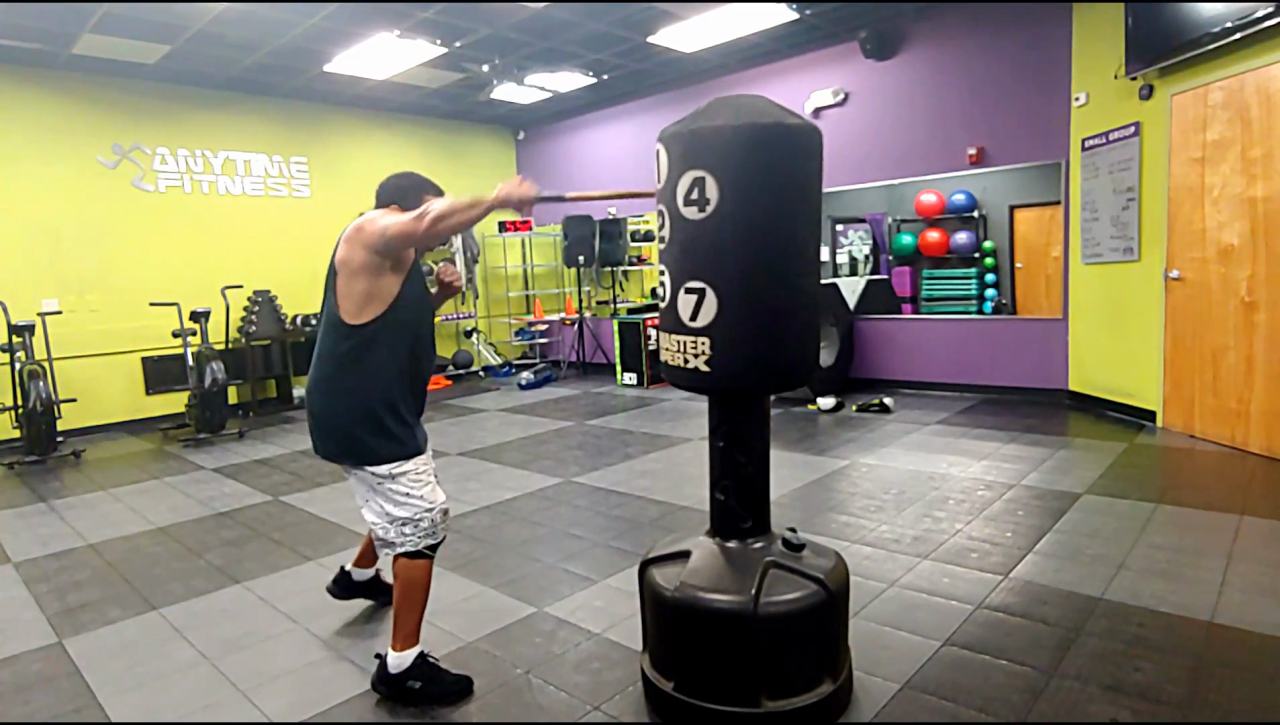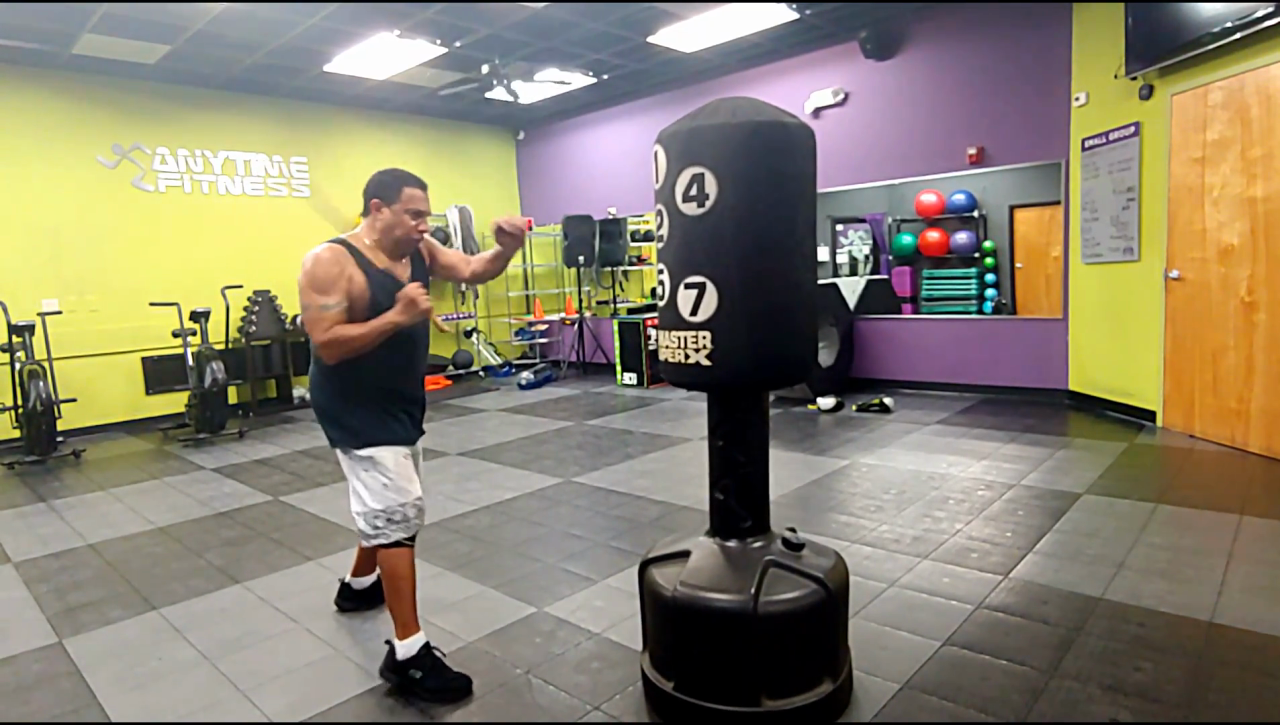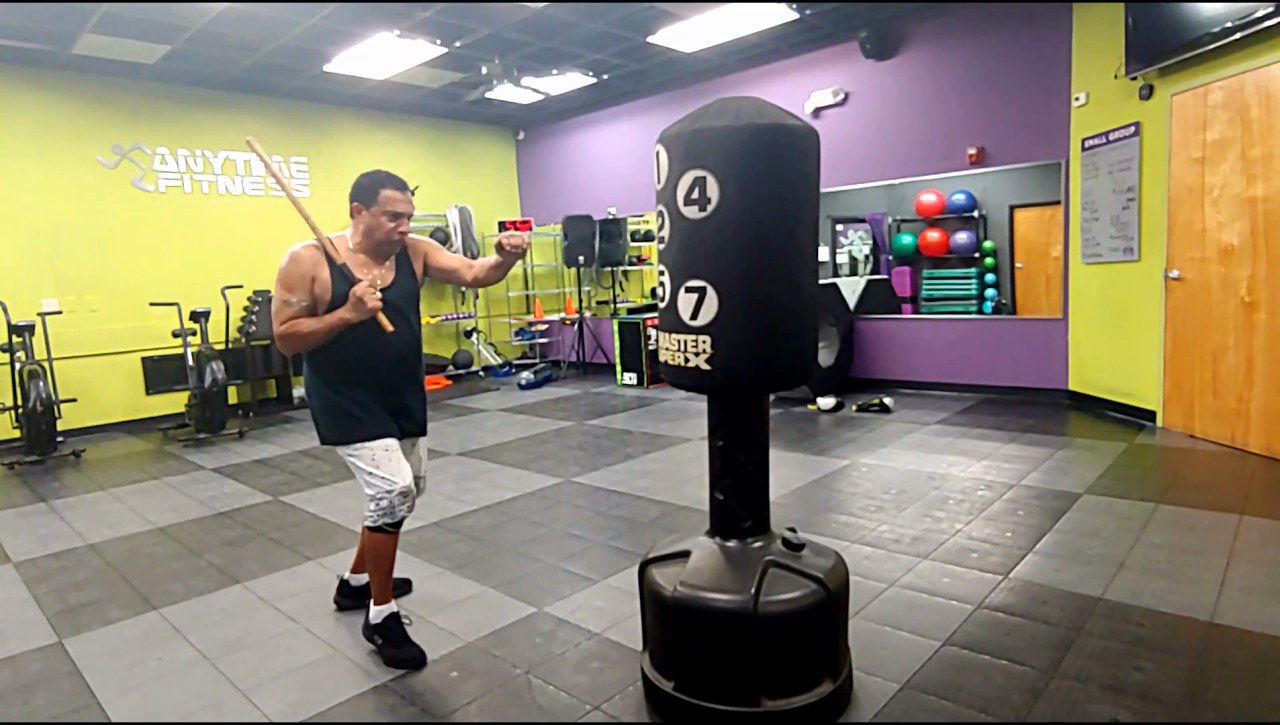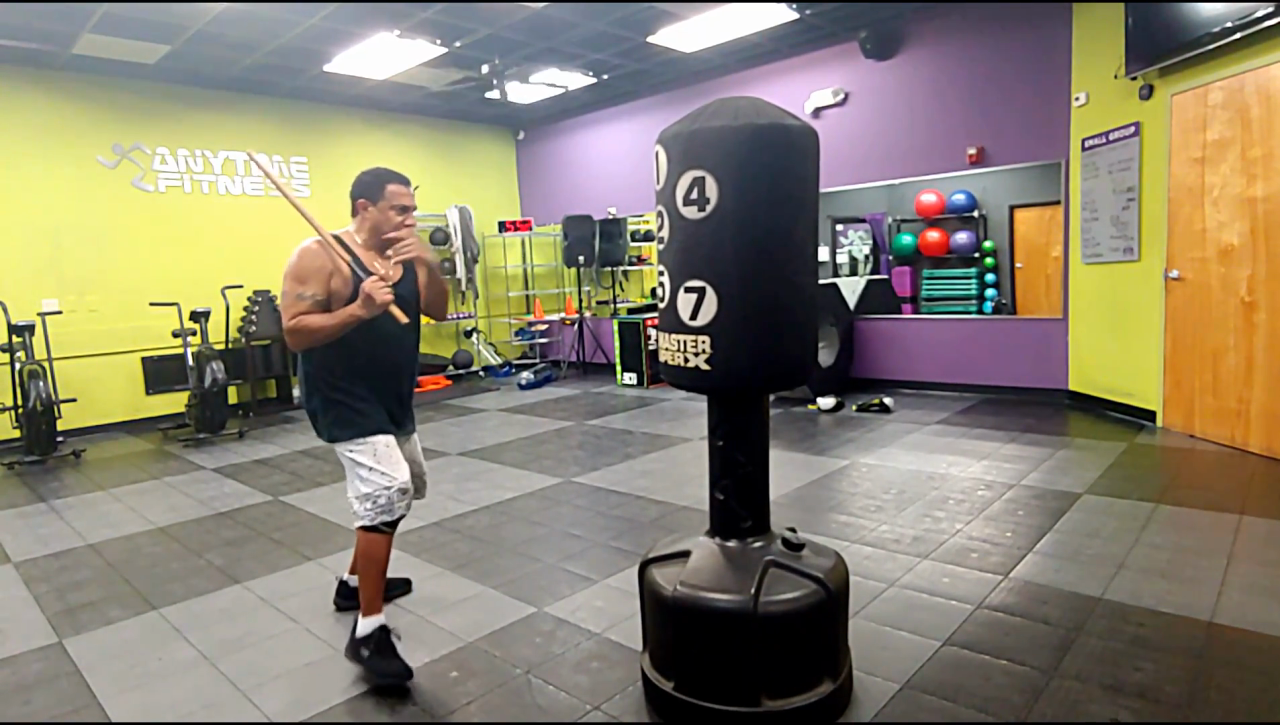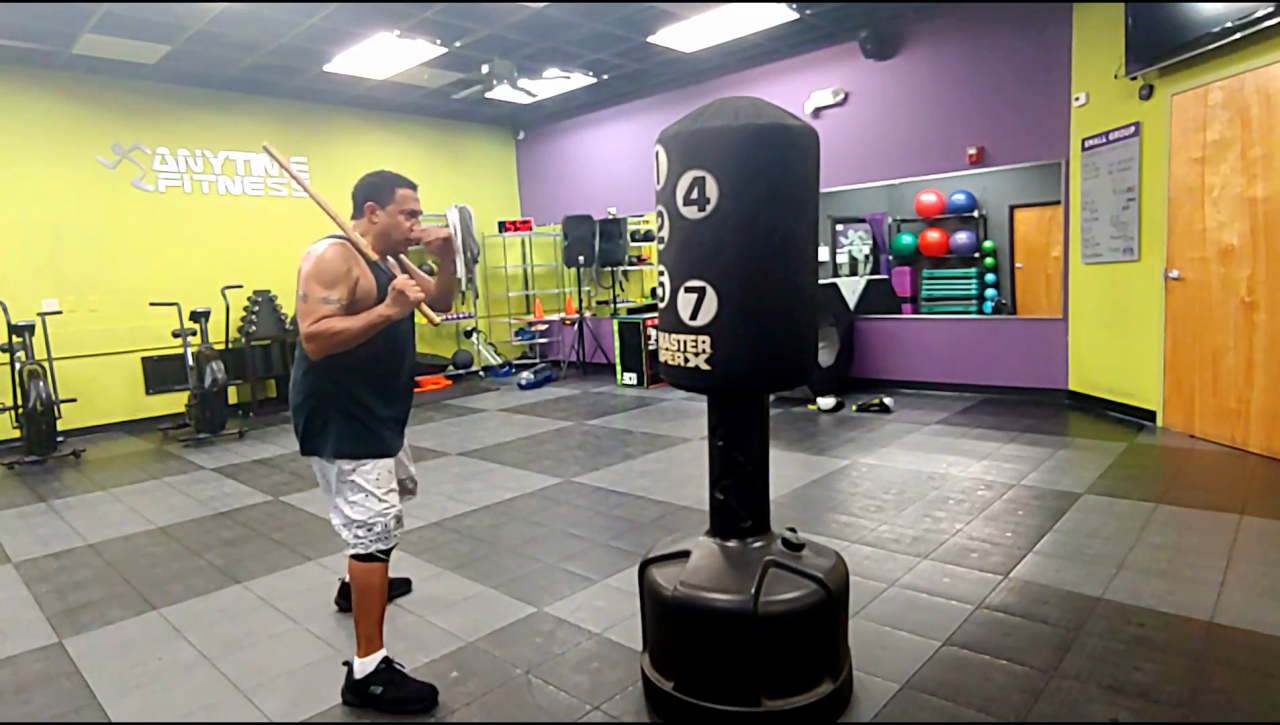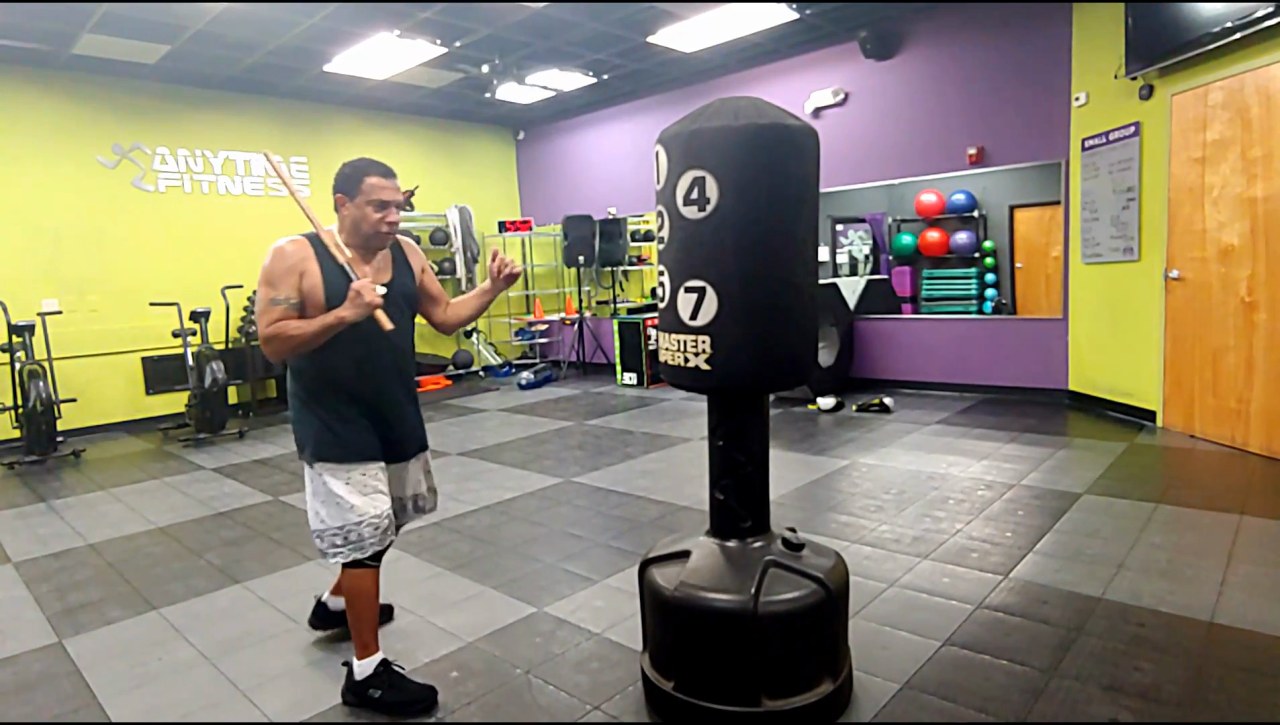
dt=0.2s
person 1, frame 1
left shoulder: (400, 255)
right shoulder: (368, 232)
left elbow: (411, 318)
right elbow: (422, 222)
left wrist: (444, 280)
right wrist: (498, 198)
left hip: (382, 409)
right hip: (361, 417)
left knee: (403, 502)
right knee: (419, 519)
left ankle: (358, 574)
right ankle: (402, 666)
person 1, frame 2
left shoulder: (419, 250)
right shoulder: (329, 261)
left elbow: (473, 270)
right elbow: (326, 346)
left wrist: (506, 246)
right wrist: (398, 314)
left hip: (400, 406)
right hip: (355, 411)
left knee: (393, 504)
right knee: (397, 511)
left ankle: (358, 584)
right ankle: (408, 652)
person 1, frame 3
left shoulder: (415, 251)
right shoulder: (306, 260)
left elbow: (476, 274)
right elbow: (286, 339)
left wrist: (506, 258)
right wrist: (350, 313)
left hip: (404, 400)
right hip: (348, 405)
left knee: (394, 496)
right knee: (392, 493)
left ankle: (358, 581)
right ankle: (381, 615)
person 1, frame 4
left shoulder: (401, 253)
right shoulder: (318, 256)
left elbow: (438, 311)
right elbow: (295, 333)
left wrist: (425, 266)
right wrist: (363, 308)
left hip: (390, 401)
right hip: (344, 402)
left knee: (401, 487)
right knee: (381, 496)
left ankle: (359, 580)
right ankle: (369, 630)
person 1, frame 5
left shoulder: (387, 261)
right shoulder: (329, 258)
left elbow: (436, 300)
right elbow: (315, 340)
left wrist: (445, 258)
right wrist: (388, 308)
left hip: (377, 412)
right hip: (338, 417)
left knee: (395, 489)
right knee: (375, 523)
left ankle: (361, 587)
right ankle: (368, 671)
person 1, frame 6
left shoulder: (407, 254)
right shoulder: (293, 257)
left elbow: (447, 316)
right elbow: (273, 344)
left wrist: (490, 288)
right wrist: (345, 313)
left hip: (397, 415)
right hip: (334, 423)
left knee: (394, 513)
right knee: (364, 532)
left ankle: (335, 603)
right ankle: (367, 673)
